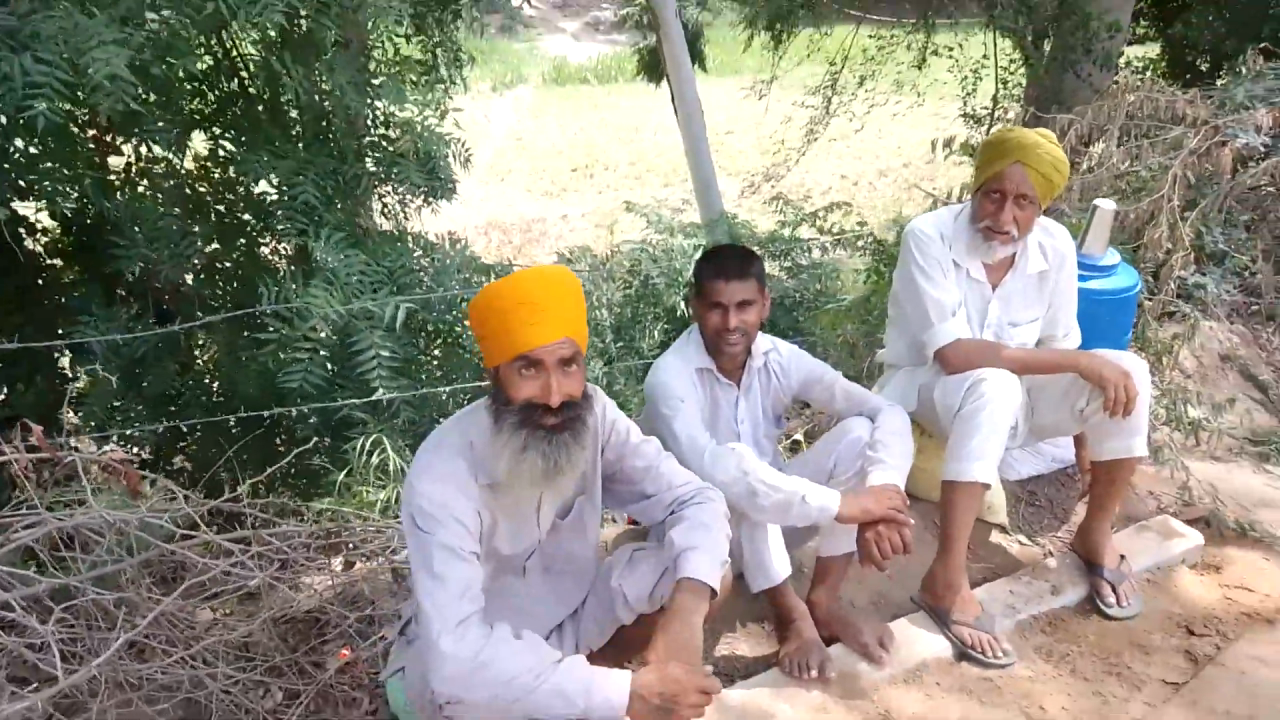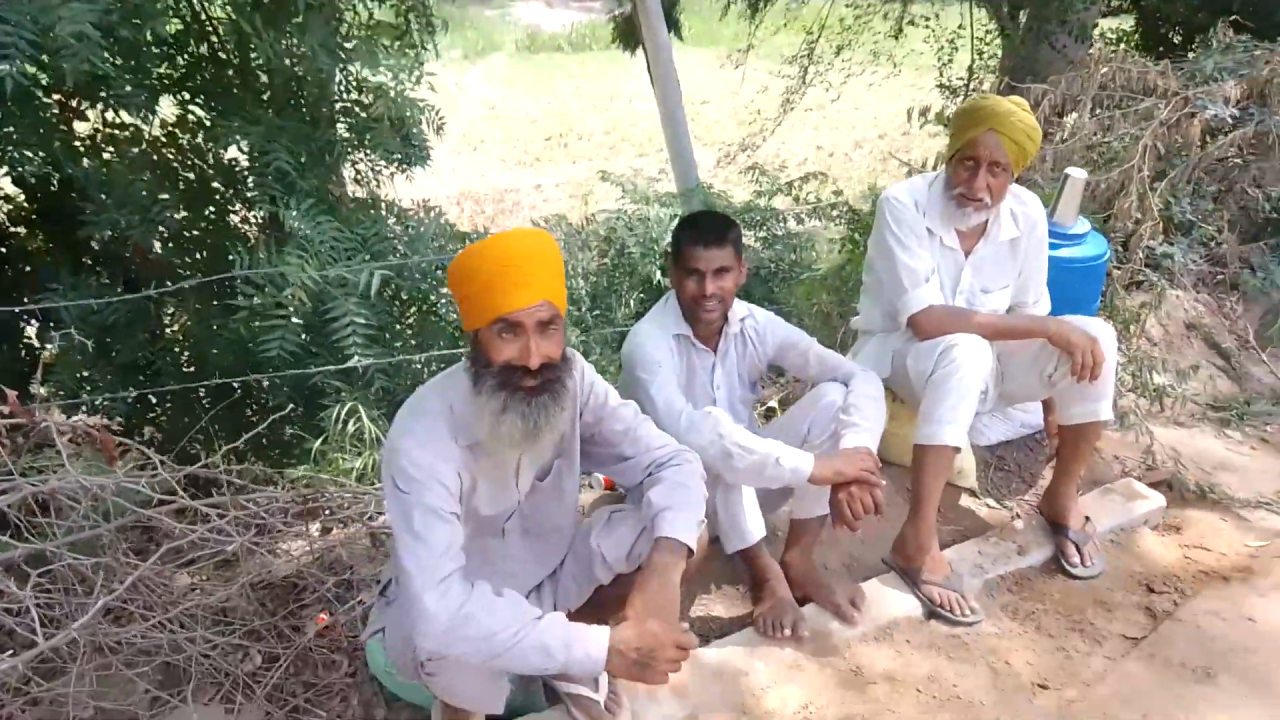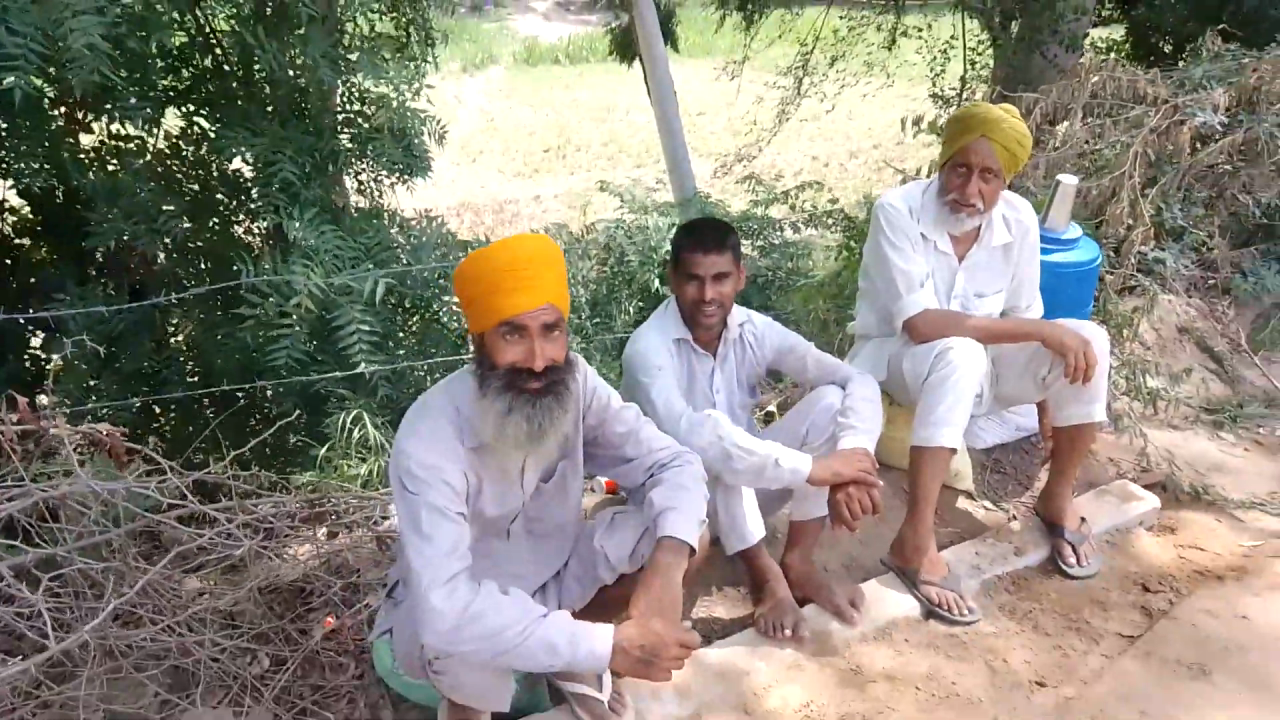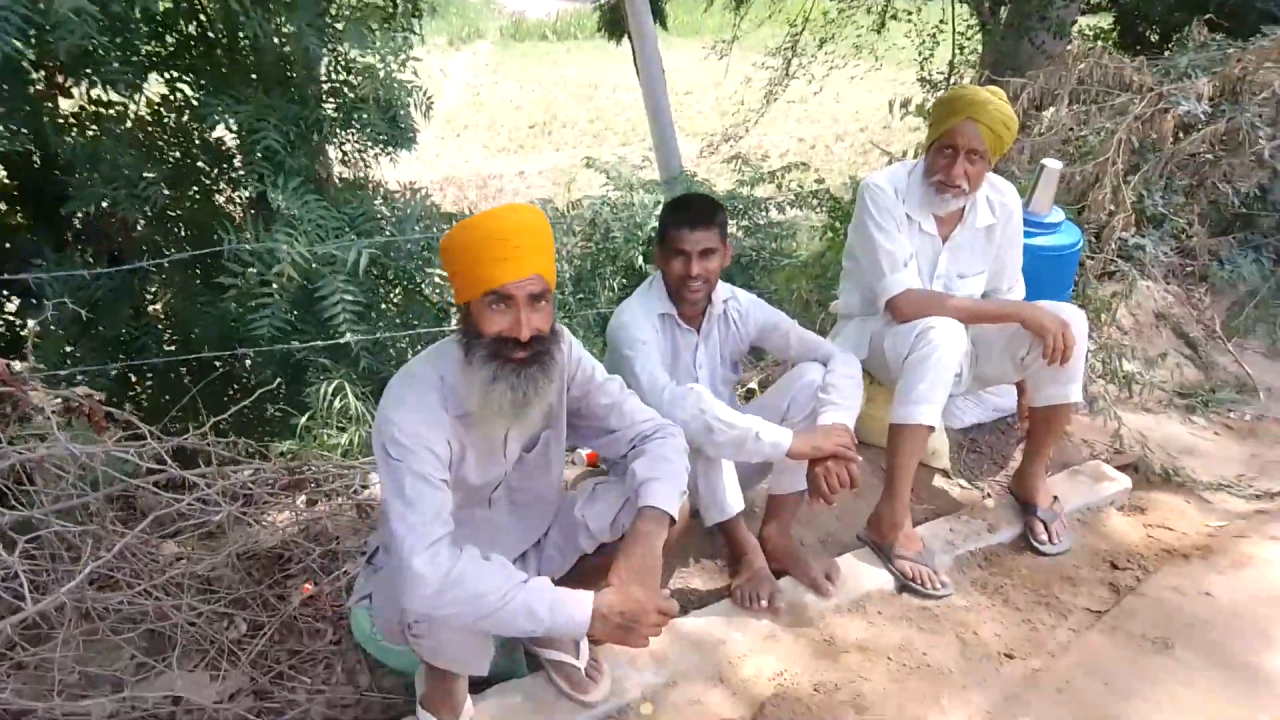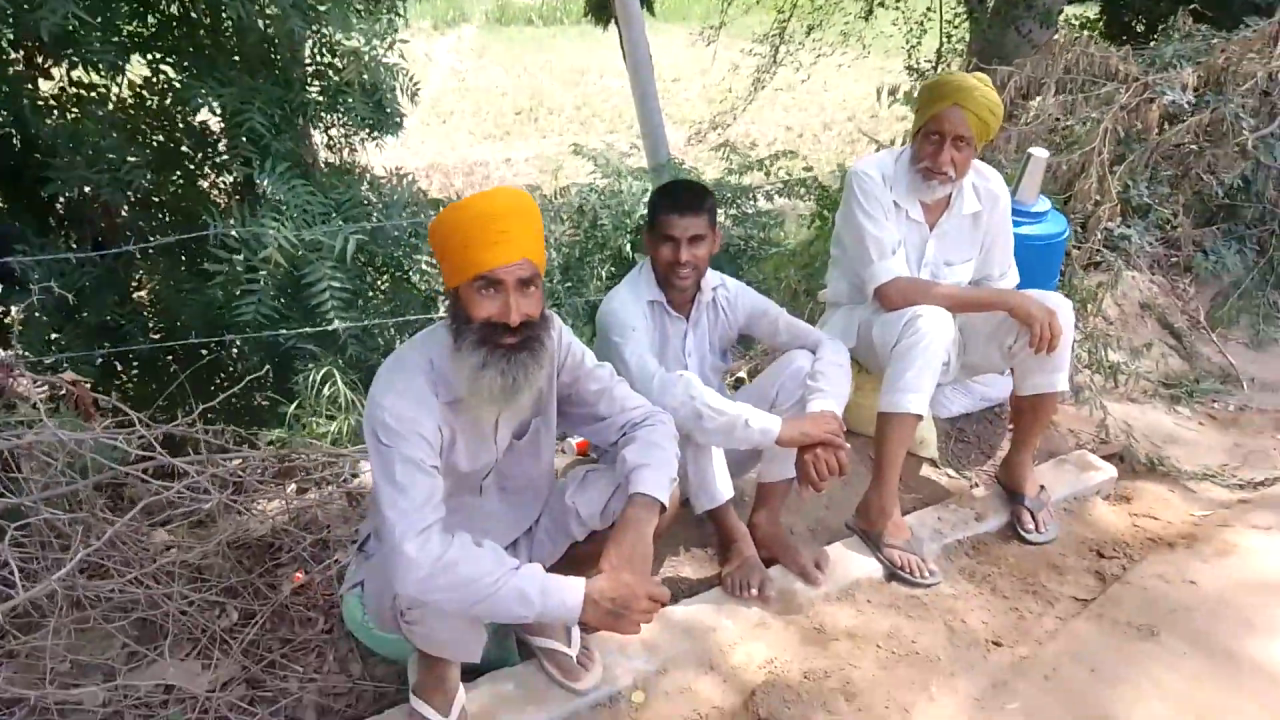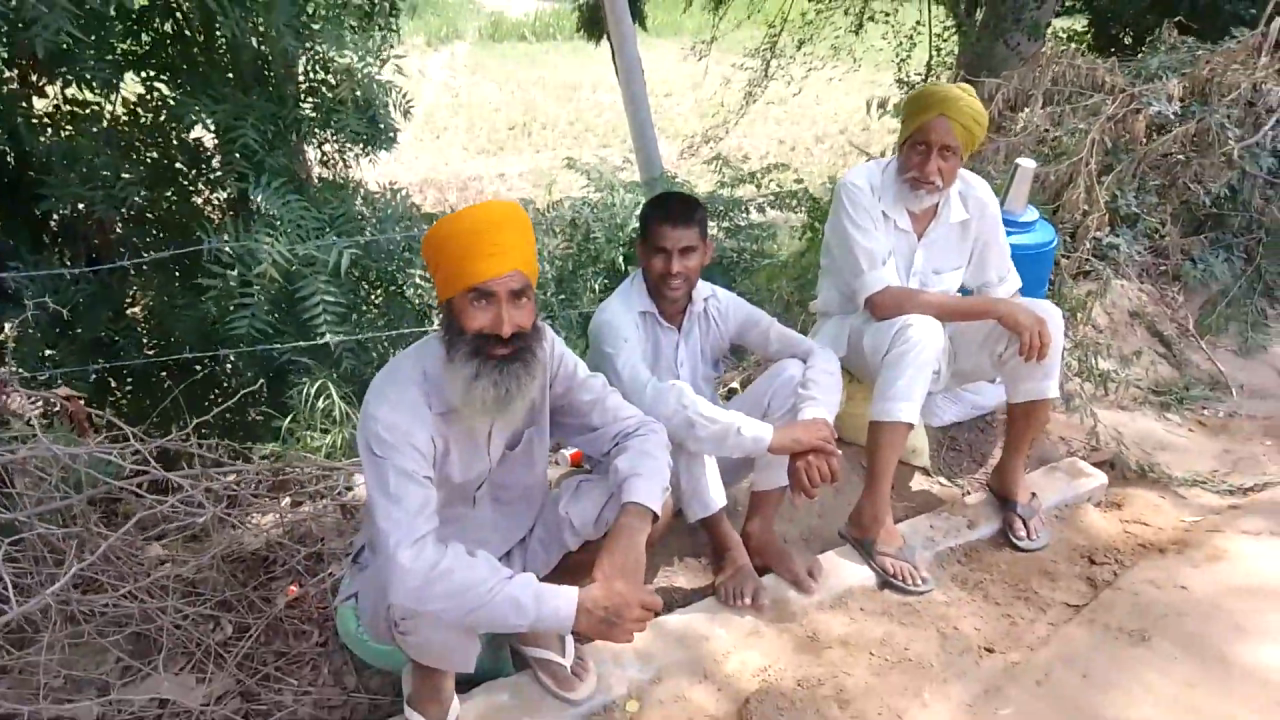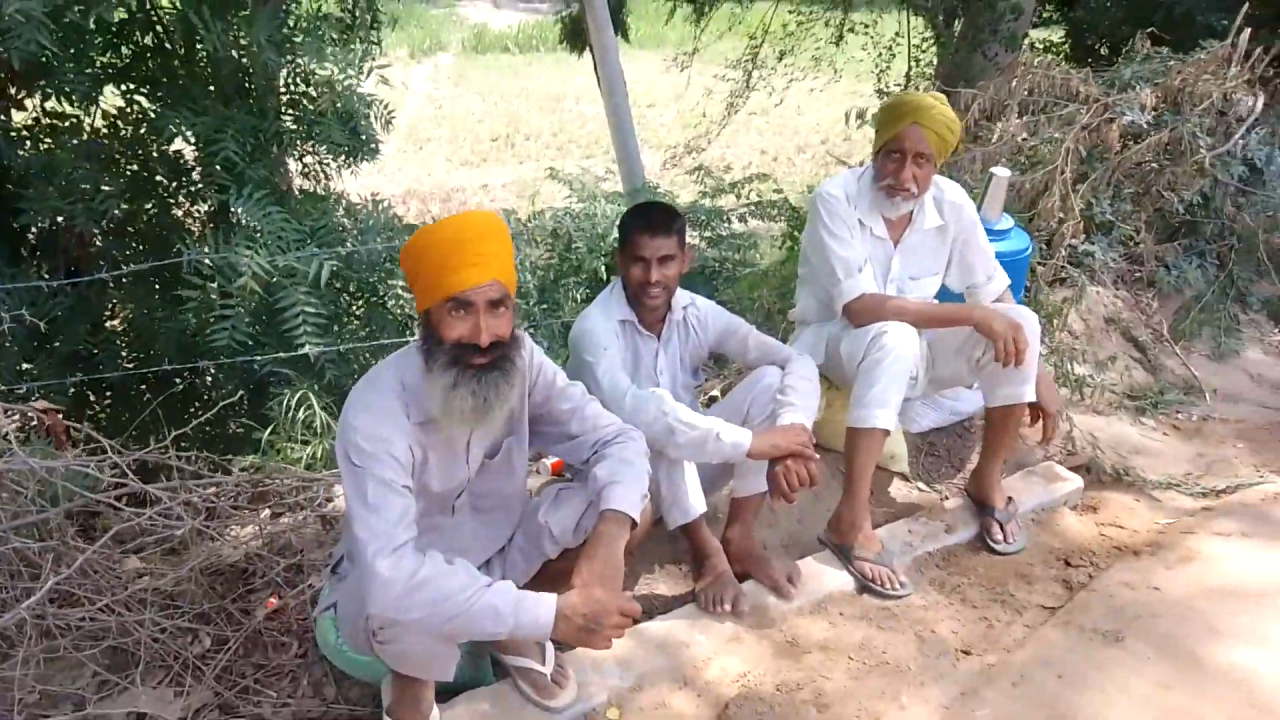
dt=0.1s
person 1, frame 1
left shoulder: (1055, 245)
right shoulder: (929, 237)
left elbow: (1057, 348)
right elbow: (954, 355)
left wrist: (1085, 432)
right wrist: (1079, 362)
left hip: (1008, 395)
right hip: (925, 388)
left knee: (1127, 372)
right knee: (994, 385)
left ankle: (1095, 534)
right ankle: (946, 579)
person 1, frame 2
left shoulder: (1026, 213)
right shoulder: (903, 204)
left elbow: (1027, 315)
right elbow: (926, 321)
left wrist: (1052, 397)
right wrist: (1048, 328)
left hip: (979, 360)
right hip: (897, 354)
left knee: (1094, 338)
right knee: (965, 351)
left ankle: (1061, 496)
right ankle: (917, 541)
person 1, frame 3
left shoulder: (1018, 218)
right shoulder: (898, 210)
left elbow: (1021, 316)
right elbow: (922, 324)
left wrist: (1047, 399)
right wrist: (1042, 332)
left hip: (975, 364)
right hip: (894, 358)
left knee: (1088, 340)
right knee: (960, 354)
left ankle: (1057, 498)
right ankle: (915, 542)
person 1, frame 4
left shoulder: (1002, 201)
right shoulder: (883, 191)
left elbow: (1003, 298)
right elbow: (904, 304)
left wrist: (1026, 379)
right wrist: (1022, 314)
left hip: (955, 344)
right hip: (876, 337)
left knee: (1066, 322)
right knee: (940, 334)
left ankle: (1031, 476)
right ankle: (891, 518)
person 1, frame 5
left shoulder: (988, 189)
right shoulder: (871, 179)
left elbow: (1000, 284)
right elbow: (892, 291)
left wrist: (1024, 376)
right wrist: (1007, 302)
left hip: (942, 333)
right hip: (864, 326)
left knee: (1053, 310)
right knee: (928, 322)
left ankle: (1018, 466)
right ankle: (879, 506)
person 1, frame 6
left shoulder: (976, 197)
right shoulder: (859, 189)
left elbow: (1001, 292)
right elbow: (883, 301)
left wrist: (1022, 382)
right wrist: (996, 310)
left hip: (932, 342)
right hip: (855, 335)
left knee: (1042, 319)
right knee: (918, 331)
left ankle: (1010, 473)
right ankle: (872, 514)
person 1, frame 7
left shoulder: (951, 201)
right shoulder: (836, 197)
left elbow: (992, 290)
right elbow: (858, 306)
left wrist: (1038, 378)
right wrist: (970, 315)
left hip: (908, 344)
right hip: (830, 343)
left knee: (1019, 325)
right knee: (892, 337)
left ankle: (987, 479)
right ankle: (850, 520)
person 2, frame 1
left shoulder: (591, 416)
right shoulder: (444, 474)
left elbow: (697, 502)
right elbow: (456, 653)
left wrist: (686, 613)
left hip: (568, 618)
right hip: (480, 657)
left knee: (708, 564)
right knee: (474, 679)
person 2, frame 2
left shoulder: (570, 378)
right shoulder: (424, 433)
left elbow: (674, 463)
right elbow: (439, 613)
left wrist: (664, 570)
right wrist: (606, 649)
left hip: (547, 576)
right hip: (459, 613)
left knee: (683, 535)
right knee: (454, 640)
left ankle: (562, 643)
person 2, frame 3
left shoulder: (572, 382)
right shoulder: (430, 438)
left elbow: (675, 463)
right elbow: (449, 611)
left wrist: (667, 569)
right wrist: (608, 646)
left hip: (551, 577)
right hip: (456, 618)
left knee: (686, 525)
right knee: (463, 637)
left ankle: (566, 652)
person 2, frame 4
left shoulder: (557, 353)
right shoulder: (414, 405)
left elbow: (657, 436)
right elbow: (429, 575)
left wrist: (648, 537)
right wrist: (589, 612)
left hip: (532, 542)
right hip: (439, 581)
left knee: (662, 506)
right knee: (443, 601)
left ankle: (543, 622)
right ankle: (445, 672)
person 2, frame 5
left shoulder: (546, 338)
right shoulder: (404, 390)
left elbow: (647, 423)
right elbow: (420, 559)
left wrist: (638, 522)
right wrist: (580, 600)
left hip: (523, 532)
right hip: (425, 568)
left knee: (654, 488)
right knee: (437, 588)
left ankle: (534, 611)
right ankle: (437, 659)
person 2, frame 6
left shoulder: (539, 350)
right shoulder: (398, 402)
left elbow: (639, 432)
right elbow: (414, 569)
left wrist: (631, 529)
right wrist: (573, 608)
left hip: (516, 543)
right hip: (419, 575)
left knee: (648, 500)
right knee: (432, 599)
left ankle: (529, 620)
right ankle: (432, 669)
person 2, frame 7
left shoulder: (519, 359)
right shoulder: (378, 411)
left elbow: (619, 441)
right elbow: (392, 577)
left wrist: (610, 538)
right wrist: (552, 614)
left hip: (498, 551)
right hip: (400, 588)
left knee: (630, 506)
right knee: (412, 605)
left ankle: (507, 627)
right ankle: (412, 678)
person 3, frame 1
left shoulder: (780, 359)
right shoulder: (670, 377)
left elbow: (888, 414)
right elbow: (711, 471)
left wrist: (882, 497)
right wrist: (839, 505)
left hip: (772, 516)
left knee: (859, 431)
right knee: (734, 483)
left ankle: (824, 602)
right ankle: (791, 614)
person 3, frame 2
left shoulder: (756, 325)
right shoulder: (647, 344)
left elbow: (861, 378)
right elbow: (687, 433)
left wrist: (855, 460)
right wrist: (812, 467)
left hip: (748, 478)
left knee: (833, 396)
right knee: (709, 449)
left ankle: (797, 563)
right ankle: (766, 576)
person 3, frame 3
left shoulder: (755, 330)
right shoulder: (648, 348)
left elbow: (859, 382)
right elbow: (687, 435)
left wrist: (852, 460)
right wrist: (810, 468)
left hip: (747, 483)
left knee: (830, 400)
right knee: (711, 449)
left ankle: (797, 564)
right ankle: (766, 576)
person 3, frame 4
left shoulder: (739, 307)
right shoulder: (633, 322)
left elbow: (840, 360)
right elbow: (670, 408)
left wrist: (832, 435)
right wrist: (790, 442)
left hip: (728, 456)
left knee: (811, 377)
right knee: (692, 425)
left ankle: (775, 538)
right ankle: (744, 549)
person 3, frame 5
left shoulder: (728, 295)
right shoulder: (622, 309)
left elbow: (828, 348)
right elbow: (659, 394)
left wrist: (821, 423)
right wrist: (779, 429)
left hip: (717, 446)
left knee: (801, 365)
right knee: (682, 409)
left ankle: (765, 526)
right ankle: (733, 536)
person 3, frame 6
left shoulder: (719, 305)
right shoulder: (615, 320)
left elbow: (819, 356)
right elbow: (651, 403)
left wrist: (813, 429)
right wrist: (771, 437)
left hip: (710, 454)
left knee: (792, 374)
right knee: (675, 420)
left ankle: (758, 534)
right ankle: (726, 545)
person 3, frame 7
left shoulder: (698, 314)
right shoulder: (595, 329)
left elbow: (798, 362)
right elbow: (632, 410)
left wrist: (790, 432)
right wrist: (749, 442)
left hip: (689, 466)
left knee: (770, 380)
right knee: (656, 427)
left ankle: (739, 541)
right ankle: (707, 552)
